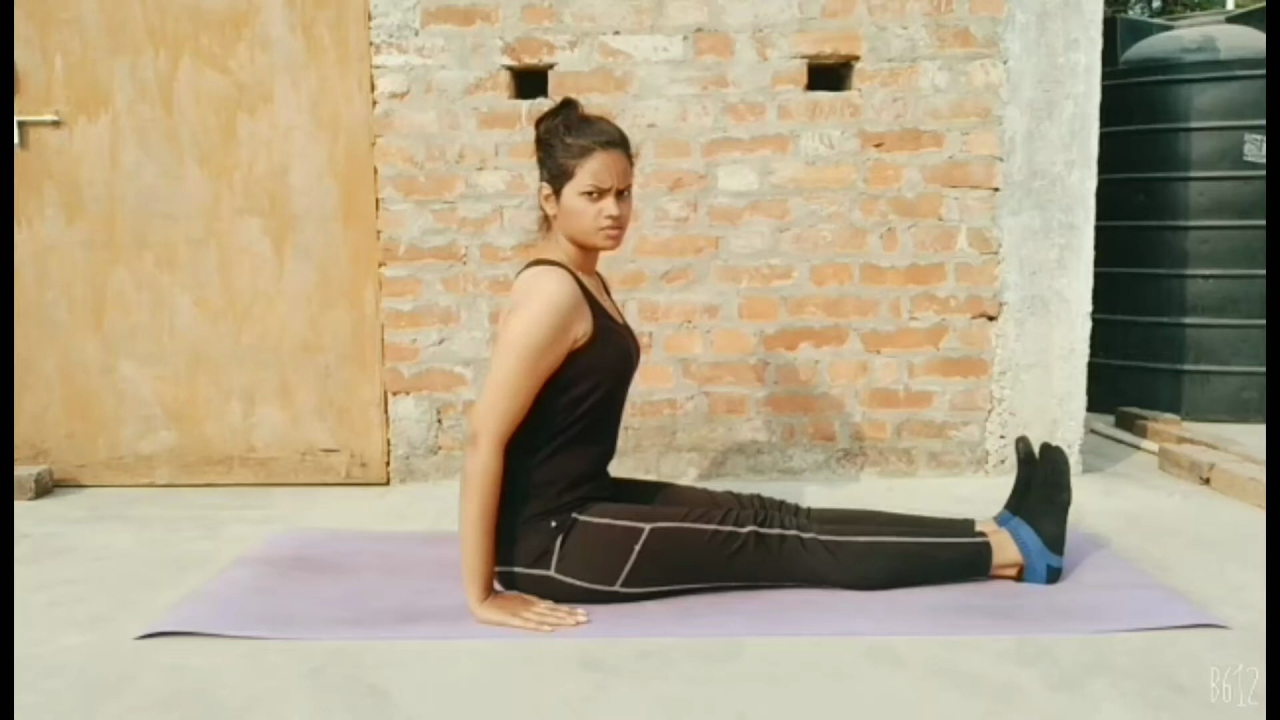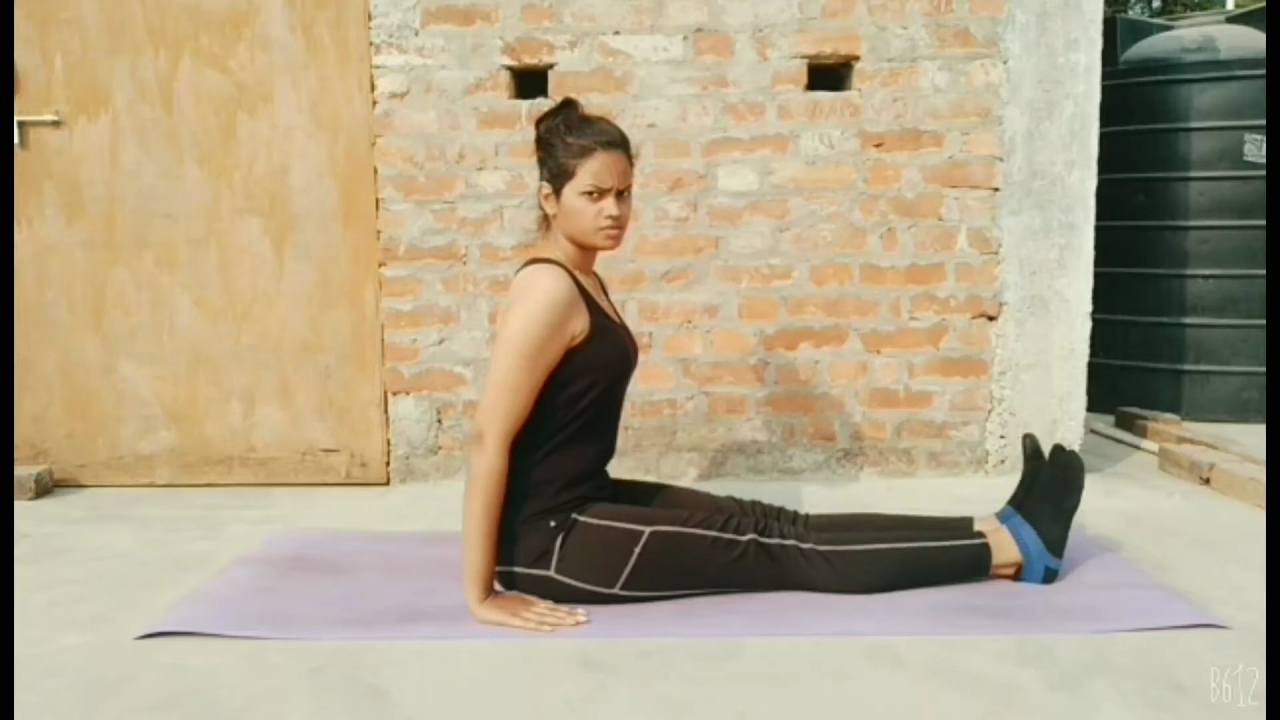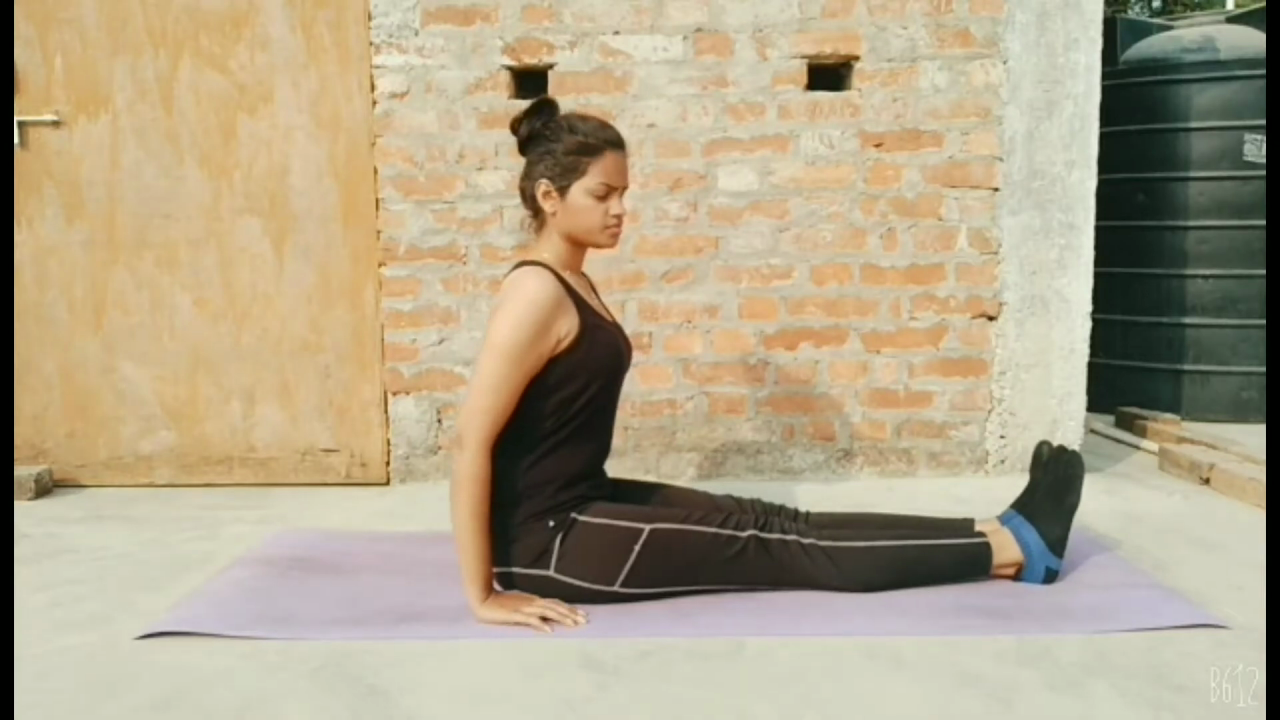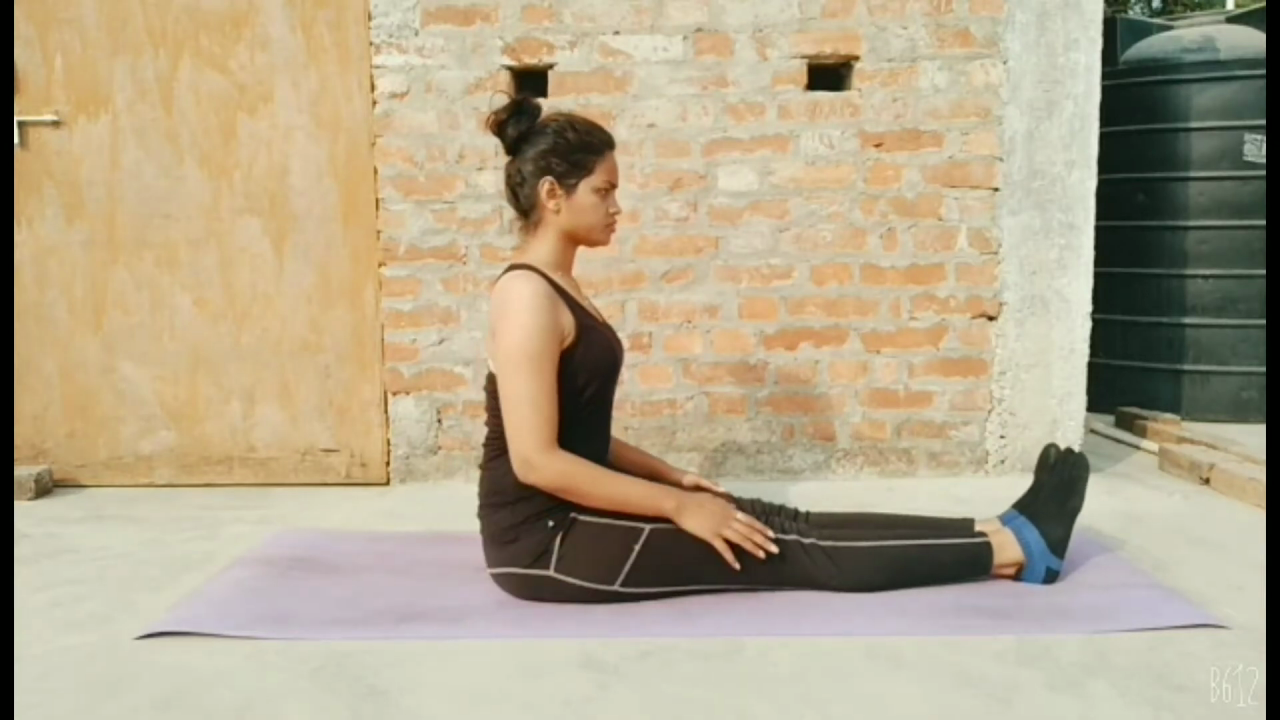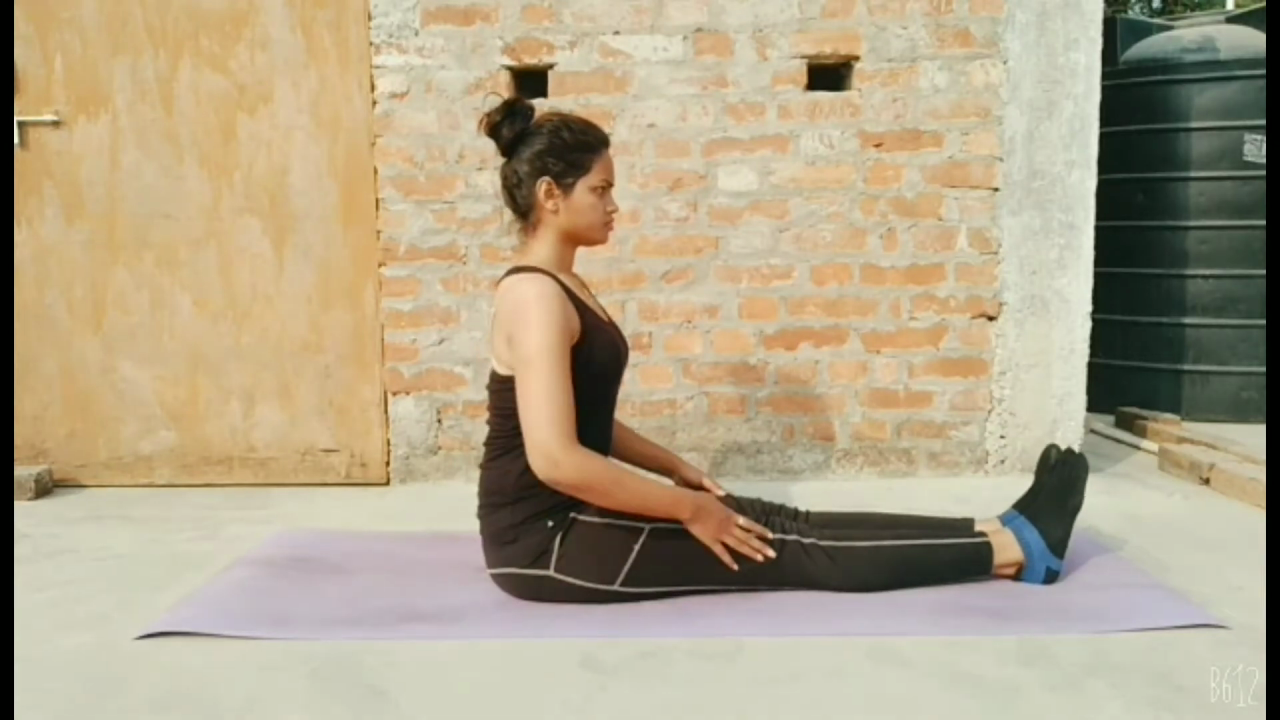
dt=0.7s
person 1, frame 1
left shoulder: (584, 281)
right shoulder: (551, 293)
right elbow: (484, 438)
right wrist: (481, 594)
left hip: (582, 506)
right hip: (552, 540)
left knee: (768, 519)
right knee: (770, 539)
left ankle: (1003, 537)
right ankle: (1015, 549)
person 1, frame 2
left shoulder: (580, 282)
right shoulder: (548, 292)
right elbow: (489, 438)
right wrist: (483, 592)
left hip: (582, 506)
right hip: (549, 539)
left knee: (769, 526)
right knee: (773, 546)
left ankle: (1001, 534)
right ankle: (1013, 548)
person 1, frame 3
left shoulder: (571, 284)
right shoulder: (537, 294)
right elbow: (470, 440)
right wrist: (484, 592)
left hip: (580, 505)
right hip: (548, 538)
left knee: (770, 522)
right knee: (770, 542)
left ankle: (1001, 536)
right ankle: (1012, 549)
person 1, frame 4
left shoulder: (554, 287)
right shoulder: (527, 297)
right elbow: (536, 460)
left wrist: (670, 476)
right wrist: (678, 510)
left hip: (570, 517)
right hip: (542, 542)
left knee: (772, 523)
right knee: (773, 545)
left ankle: (1001, 536)
right ankle: (1012, 549)
person 1, frame 5
left shoulder: (563, 288)
right shoulder: (536, 299)
right elbow: (555, 458)
left wrist: (681, 473)
right wrist: (689, 508)
left hip: (570, 516)
right hip: (542, 540)
left knee: (771, 523)
right knee: (774, 543)
left ankle: (1001, 535)
right ankle: (1013, 549)
